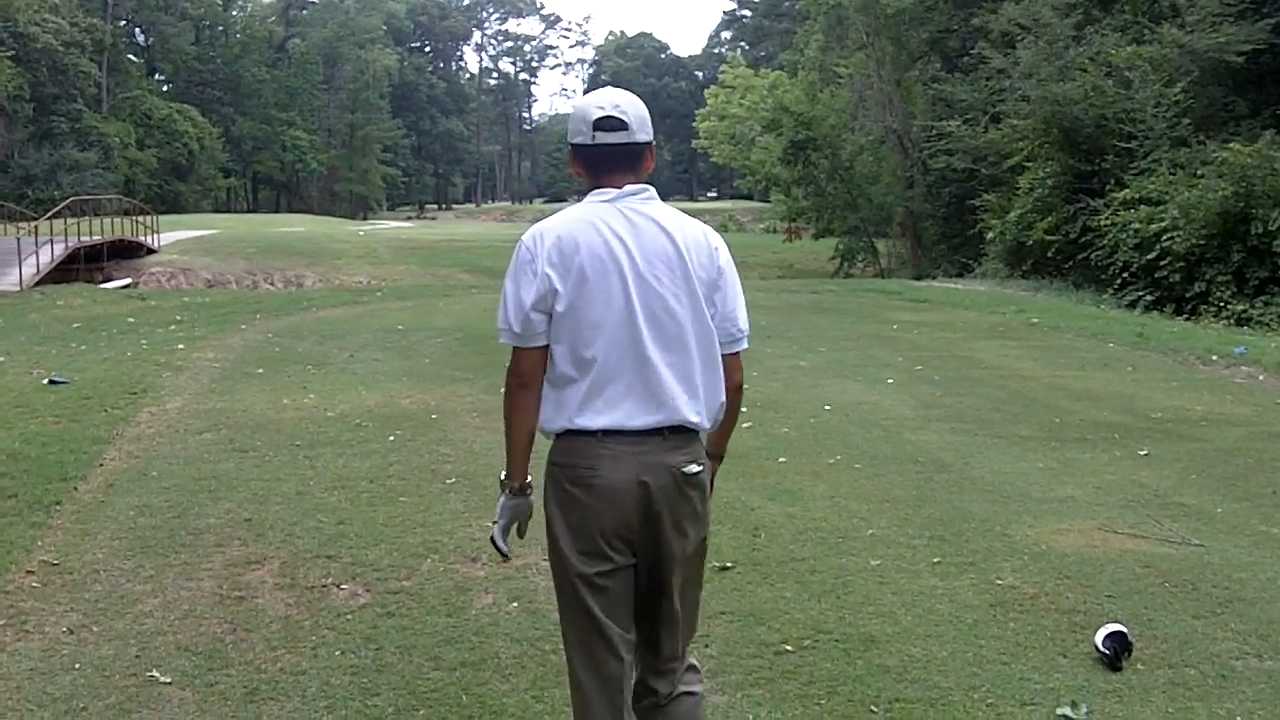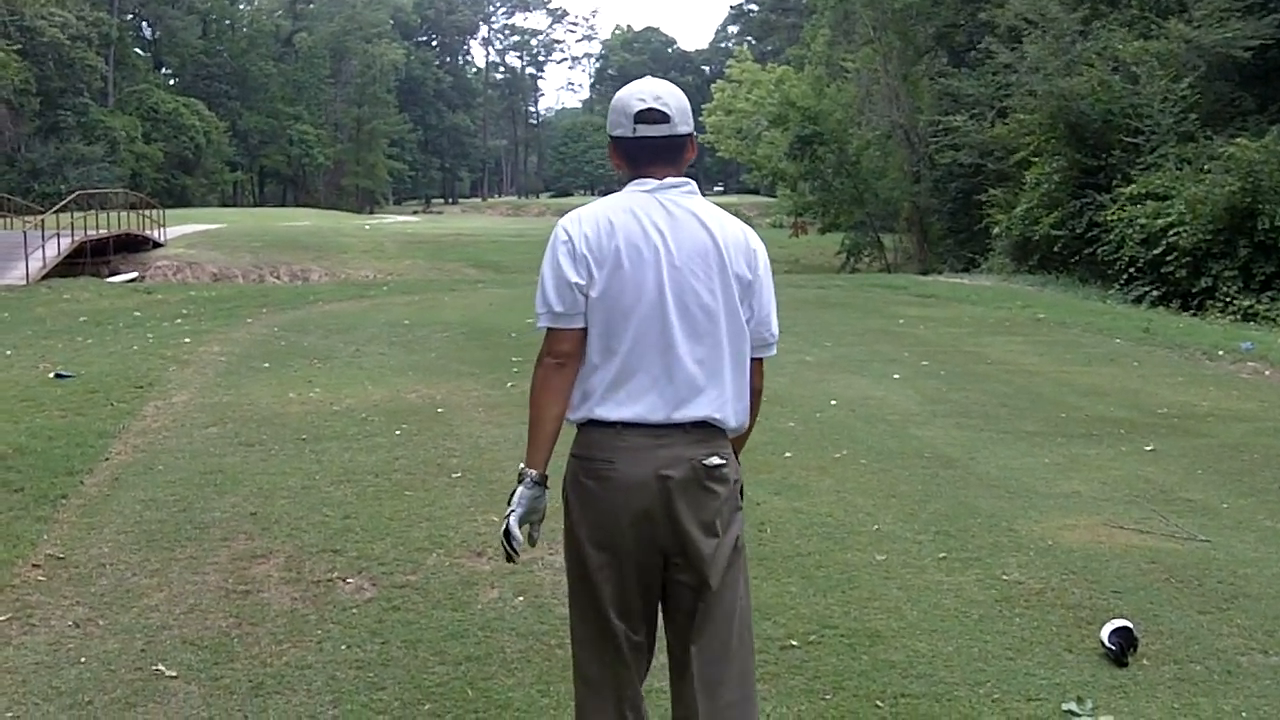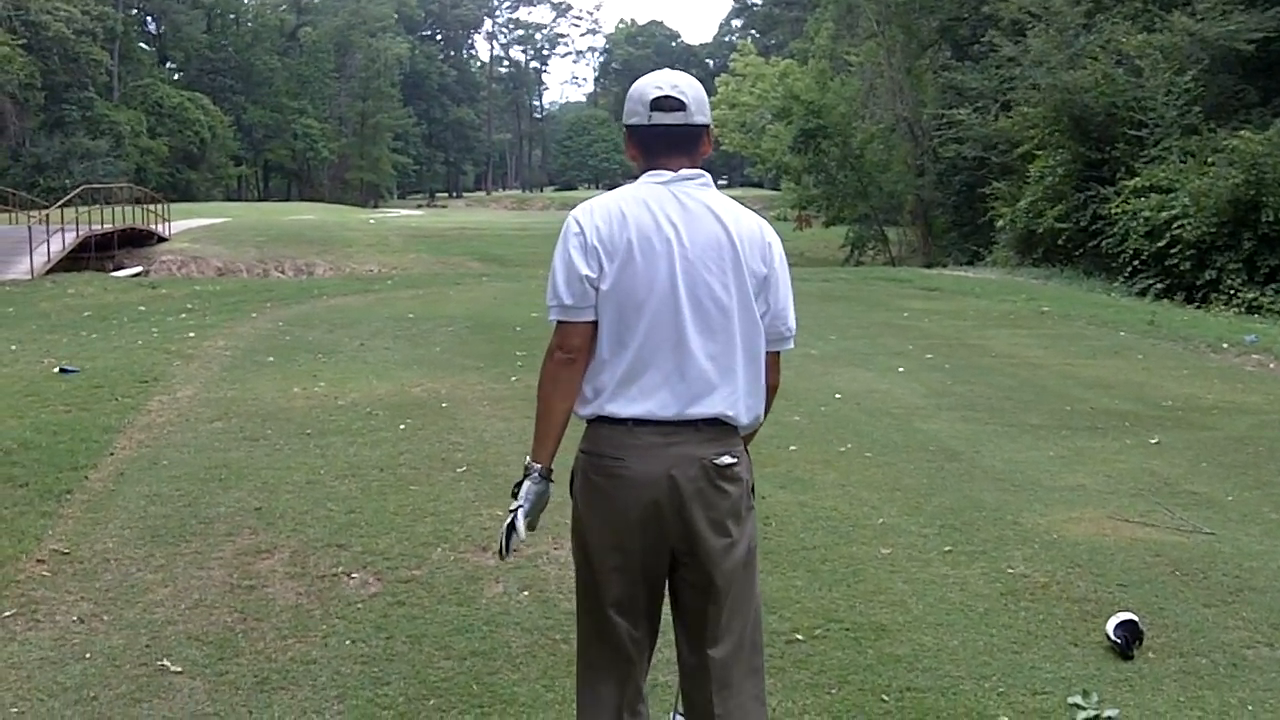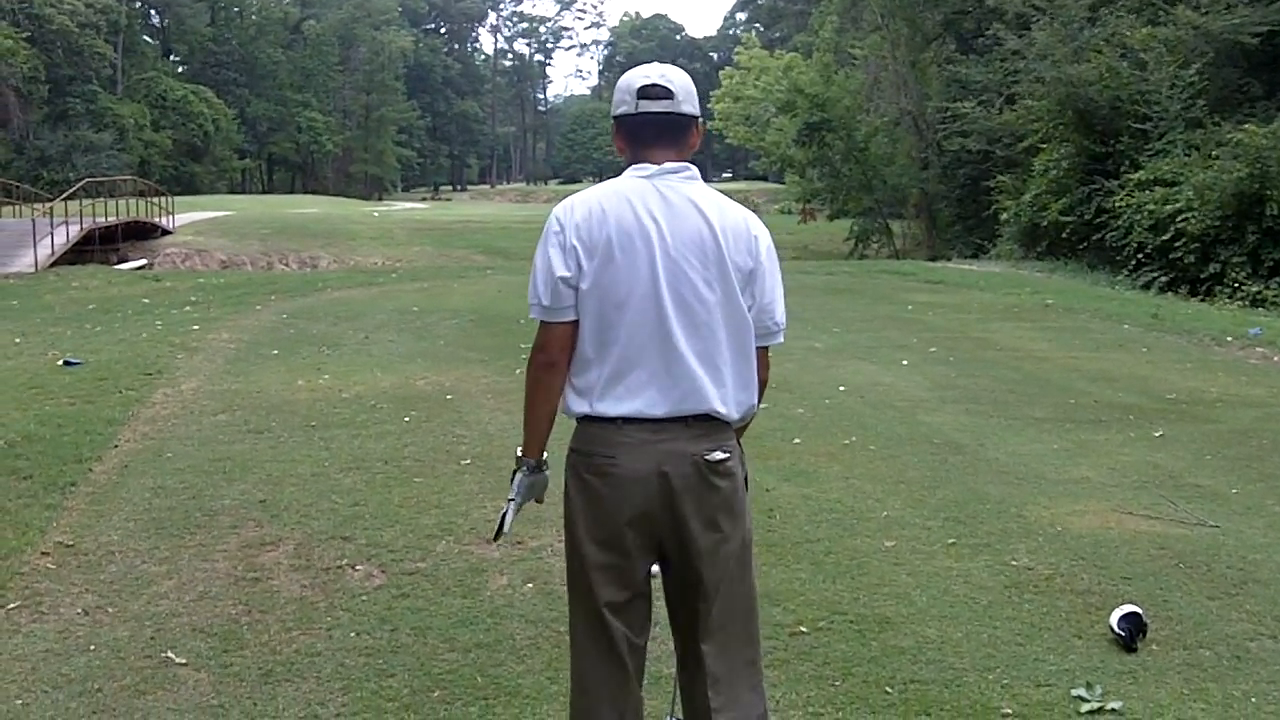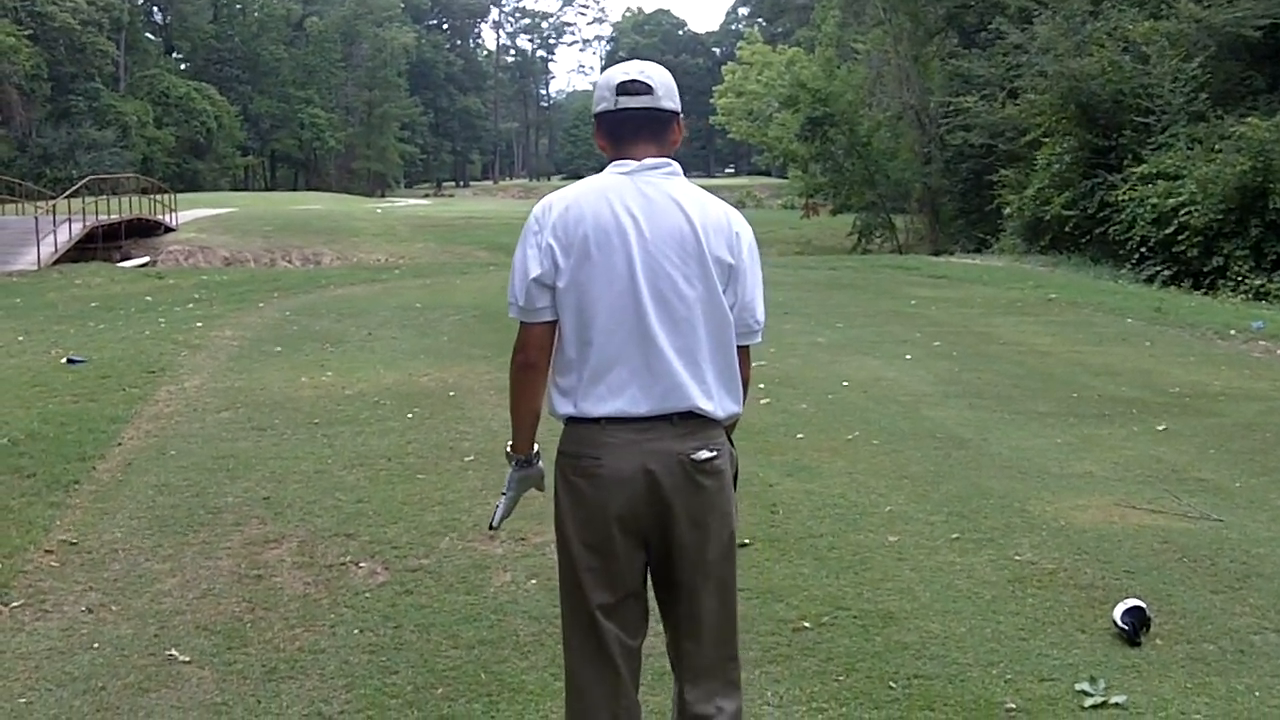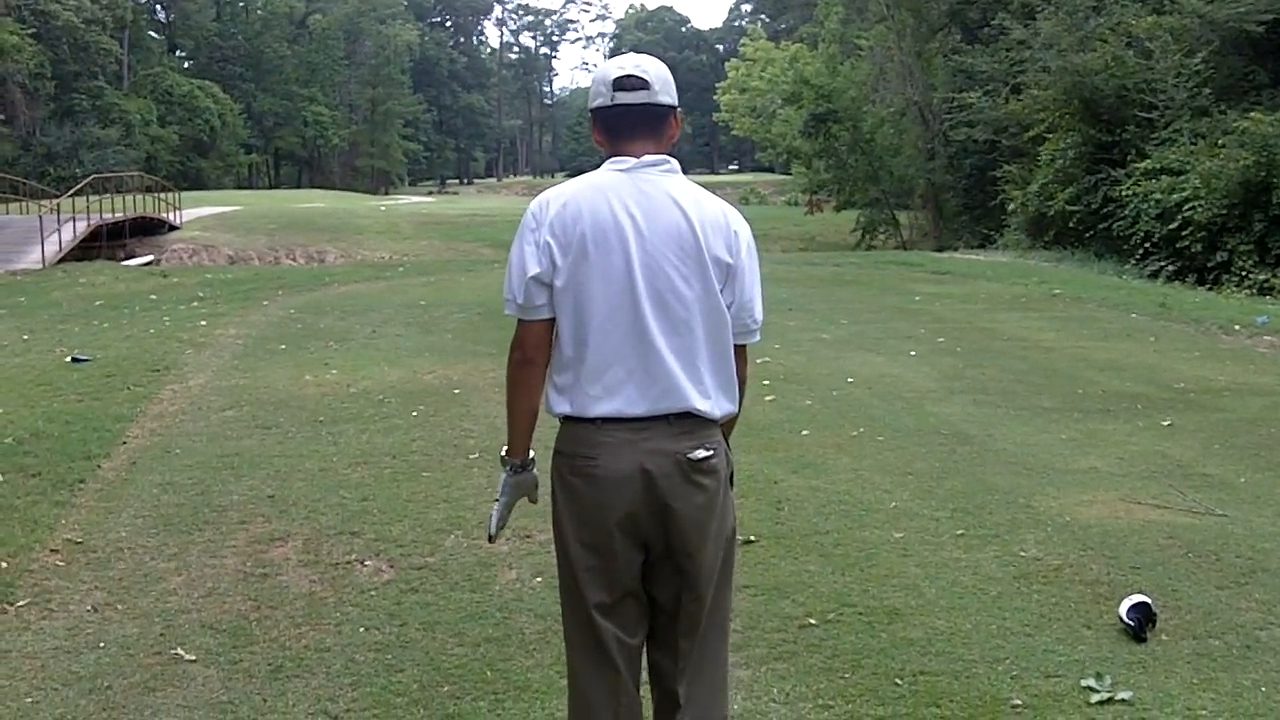
dt=0.2s
person 1, frame 1
left shoulder: (547, 243)
right shoulder: (702, 241)
left elbow: (527, 375)
right elbow: (732, 377)
left wrist: (515, 481)
right wrist: (712, 459)
left hip: (587, 468)
right hip: (679, 465)
left knee: (602, 655)
right knee: (672, 650)
person 1, frame 2
left shoulder: (583, 230)
right shoulder: (739, 239)
left elbow: (559, 359)
right elbow: (753, 373)
left wrist: (533, 474)
left hip: (607, 461)
right hip: (704, 463)
left knee: (611, 653)
right knee: (715, 655)
person 1, frame 3
left shoulder: (595, 221)
right shoulder: (755, 233)
left elbow: (569, 352)
right elbow: (769, 369)
left wrist: (538, 467)
left hip: (618, 457)
right hip: (715, 460)
left knee: (612, 653)
right knee: (725, 655)
person 1, frame 4
left shoulder: (577, 217)
right shoulder: (741, 225)
left elbow: (552, 353)
right elbow: (759, 362)
left wrist: (531, 457)
left hip: (608, 455)
right hip: (708, 456)
left knee: (608, 650)
right knee: (722, 650)
person 1, frame 5
left shoulder: (556, 215)
right shoulder: (723, 220)
left elbow: (532, 352)
right elbow: (740, 357)
left wrist: (521, 453)
left hip: (595, 455)
right hip: (695, 453)
left knee: (602, 649)
right knee: (704, 650)
person 1, frame 6
left shoulder: (553, 212)
right shoulder: (721, 218)
left elbow: (531, 350)
right elbow: (736, 358)
left wrist: (517, 458)
left hip: (592, 455)
right hip: (692, 453)
left knee: (602, 649)
right knee: (692, 650)
